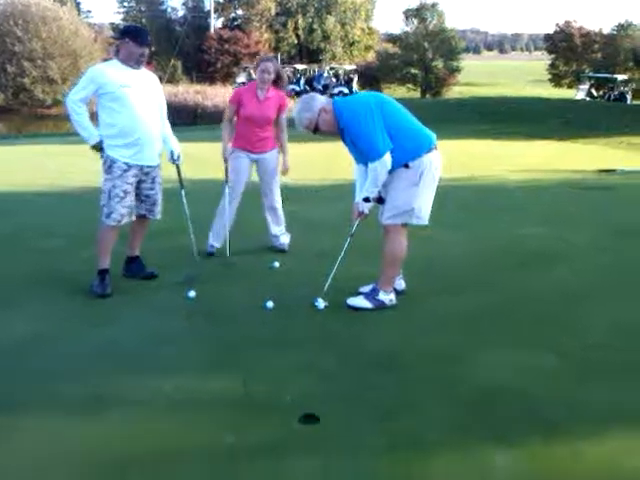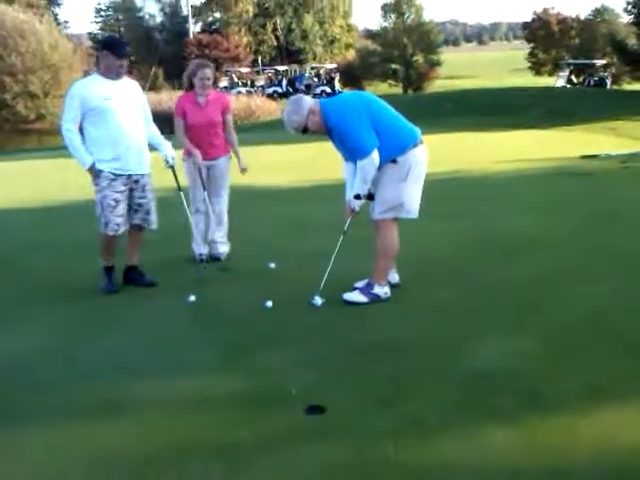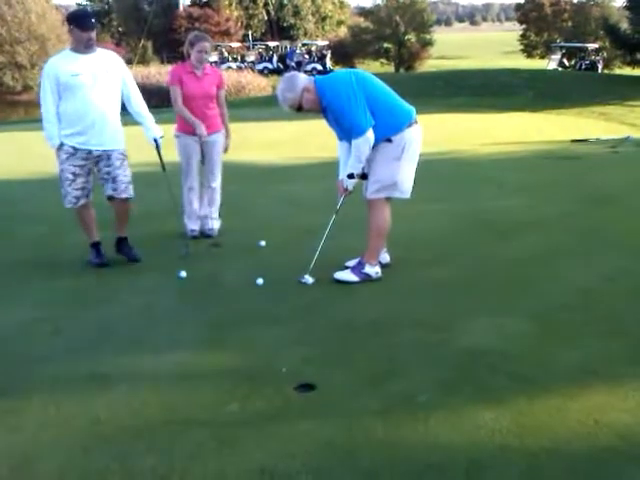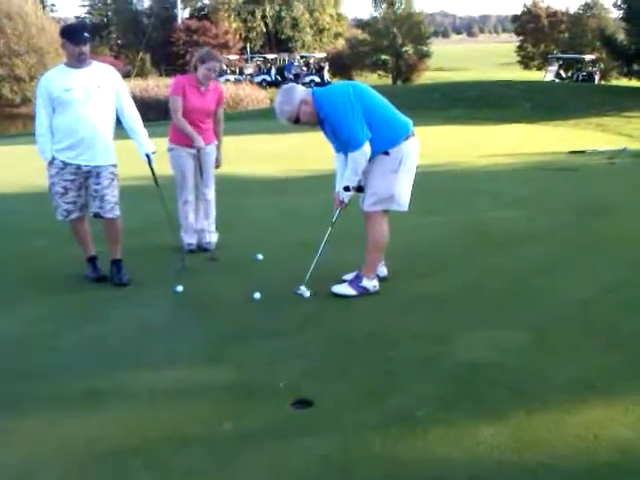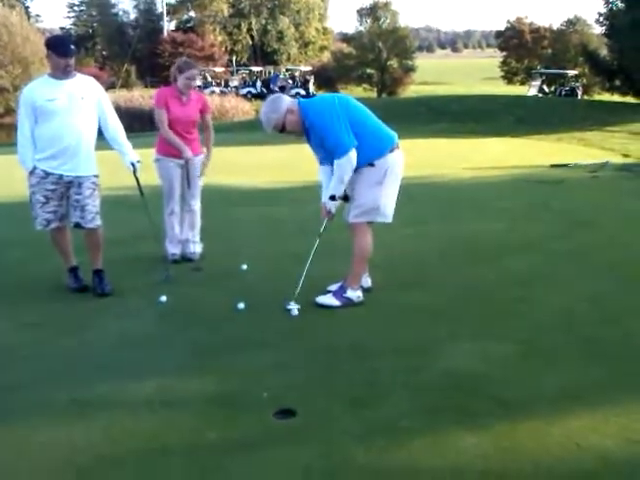
dt=0.7s
person 1, frame 1
left shoulder: (151, 78)
right shoulder: (101, 73)
left elbow: (161, 116)
right elbow: (74, 102)
left wrist: (172, 144)
right wrist: (93, 137)
left hip: (151, 160)
right hip: (120, 159)
left knee: (144, 212)
right knee: (113, 216)
left ankle: (132, 261)
right ankle: (102, 273)
person 1, frame 2
left shoulder: (133, 87)
right shoulder: (83, 89)
left elbow: (147, 124)
right elbow: (68, 128)
left wrist: (165, 148)
right wrist: (86, 162)
left hip: (140, 169)
right hip: (108, 171)
left knee: (140, 221)
right knee: (112, 227)
left ankle: (132, 269)
right ankle: (108, 271)
person 1, frame 3
left shoulder: (112, 59)
right shoulder: (55, 65)
left elbow: (133, 96)
right elbow: (49, 109)
left wrist: (151, 127)
right wrist: (56, 142)
left hip: (111, 144)
right hip: (74, 146)
left knee: (122, 193)
right knee: (79, 200)
left ankle: (122, 240)
right ankle: (95, 246)
person 1, frame 4
left shoulder: (108, 74)
right shoulder: (49, 80)
left elbow: (128, 112)
right elbow: (43, 122)
left wrist: (144, 143)
right wrist: (48, 156)
left hip: (102, 159)
right hip: (65, 161)
left knee: (111, 212)
right knee: (75, 214)
left ankle: (117, 262)
right ankle: (91, 261)
person 1, frame 5
left shoulder: (91, 86)
right shoulder: (32, 91)
left elbow: (110, 123)
right elbow: (25, 133)
left wrist: (128, 153)
right wrist: (29, 166)
left hip: (84, 170)
right hip: (46, 171)
left knee: (92, 223)
right knee: (56, 223)
left ankle: (98, 273)
right ankle: (72, 271)
person 2, frame 1
left shoulder: (355, 112)
right shoulder: (345, 120)
left elbow: (381, 160)
right elbow: (363, 160)
left wrist: (367, 198)
right wrist: (360, 199)
left hip: (418, 161)
right hip: (405, 163)
left knee: (394, 224)
right knee: (392, 222)
left ankle: (384, 292)
right ankle: (394, 280)
person 2, frame 2
left shoulder: (342, 112)
right shoulder: (333, 119)
left elbow: (368, 158)
right elbow: (352, 158)
left wrist: (358, 195)
right wrist: (350, 196)
left hip: (403, 156)
right hip: (392, 158)
left knee: (384, 219)
right knee: (383, 217)
left ankle: (379, 286)
right ankle: (388, 273)
person 2, frame 3
left shoulder: (338, 90)
right shoulder: (327, 96)
left elbow: (364, 136)
right elbow: (345, 137)
left wrist: (351, 175)
right wrist: (343, 176)
left hip: (398, 135)
right hip: (386, 137)
left knee: (377, 198)
right knee: (375, 196)
left ankle: (370, 265)
right ankle: (378, 253)
person 2, frame 4
left shoulder: (334, 102)
right shoulder: (325, 107)
left elbow: (360, 149)
right elbow: (343, 149)
left wrist: (348, 187)
right wrist: (339, 188)
left hip: (395, 147)
right hip: (383, 150)
left knee: (375, 211)
right knee: (373, 209)
left ankle: (368, 279)
right ankle: (376, 266)
person 2, frame 5
left shoulder: (321, 112)
right shoulder: (311, 120)
left elbow: (346, 157)
right elbow: (326, 161)
left wrist: (334, 196)
right wrist: (326, 198)
left hip: (380, 160)
right hip: (368, 162)
left knee: (360, 222)
right knee: (357, 221)
left ankle: (352, 290)
right ankle: (360, 277)
person 3, frame 1
left shoulder: (280, 98)
right shoulder: (240, 93)
left elbow: (282, 130)
right elbow: (227, 120)
left wrist: (285, 157)
right wrist: (226, 144)
left hip: (268, 153)
right hip: (241, 152)
left knee: (272, 196)
right knee: (233, 194)
left ankle: (279, 237)
right ankle: (215, 240)
person 3, frame 2
left shoulder: (222, 100)
right shoulder: (182, 101)
left elbow: (229, 130)
right elbow: (179, 133)
left wrist: (239, 157)
right wrist: (193, 151)
left hip: (220, 158)
right hip: (195, 159)
left knee: (219, 203)
right knee: (198, 203)
left ankle: (219, 245)
right ankle: (201, 248)
person 3, frame 3
left shoulder: (216, 74)
right shoulder: (177, 72)
left elbow: (221, 106)
right elbow: (177, 105)
left wrist: (228, 134)
right wrist: (197, 124)
left hip: (214, 133)
right hip: (188, 134)
left knee: (213, 179)
right knee: (191, 180)
left ankle: (210, 222)
right ankle: (192, 224)
person 3, frame 4
left shoulder: (217, 90)
right shoulder: (180, 83)
left elbow: (218, 122)
right elbow: (176, 116)
left wrist: (219, 150)
right wrist: (195, 137)
left hip: (207, 146)
right hip: (181, 146)
left knee: (207, 192)
right knee: (186, 193)
left ankle: (207, 235)
right ankle: (189, 238)
person 3, frame 5
left shoulder: (200, 99)
right shoulder: (162, 95)
left elbow: (208, 129)
right elbow: (163, 128)
left wrist: (208, 156)
right wrist: (183, 148)
left hip: (195, 156)
right hip: (168, 157)
left knee: (193, 202)
right knee: (172, 202)
left ankle: (192, 245)
right ankle: (173, 247)
